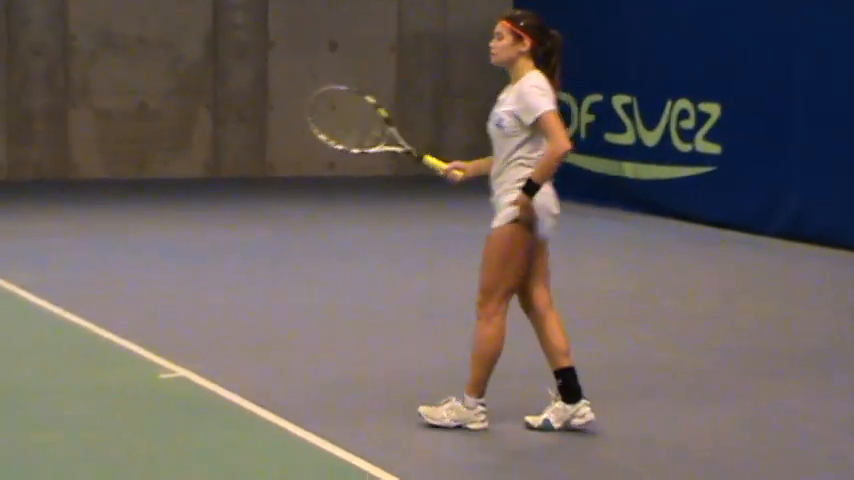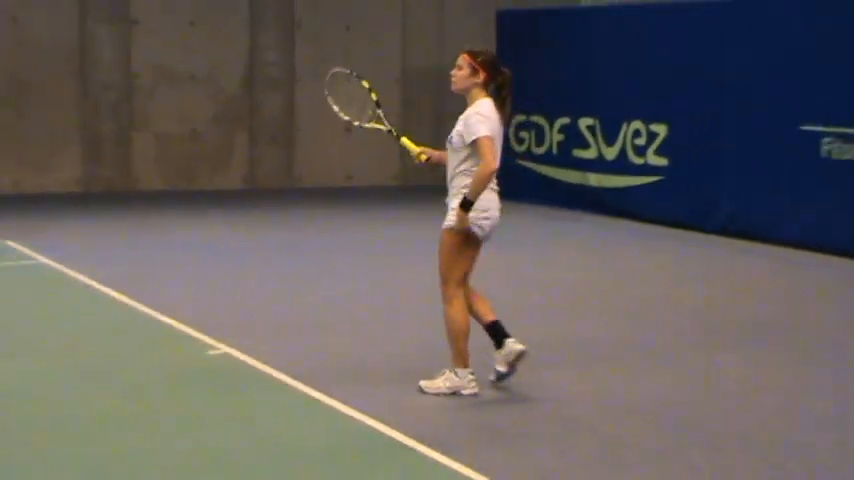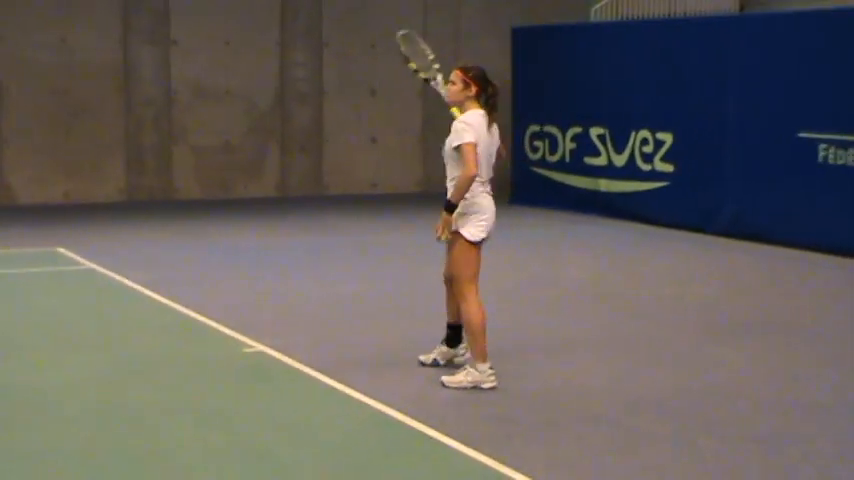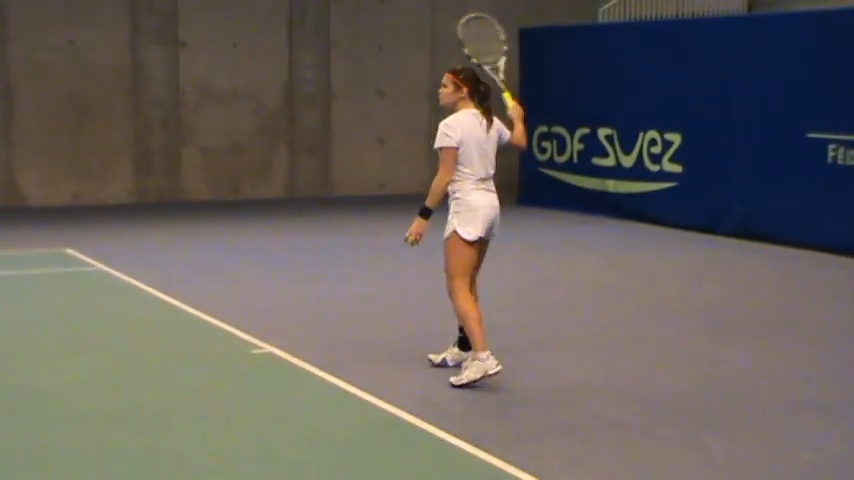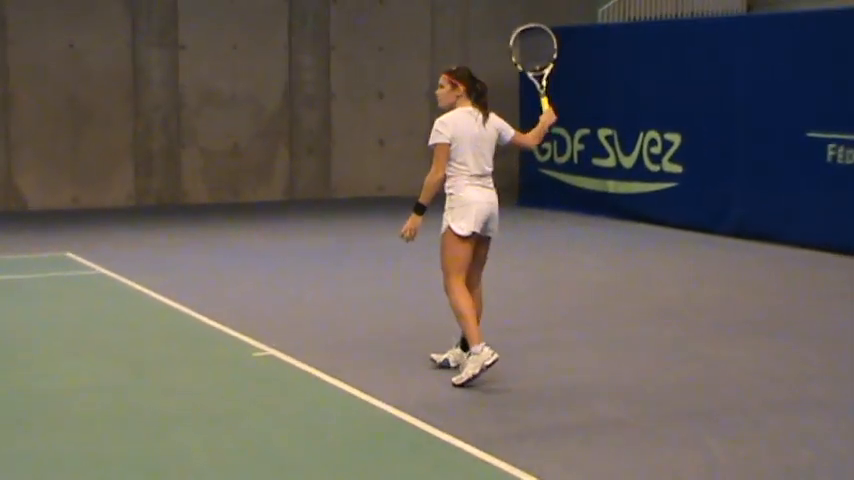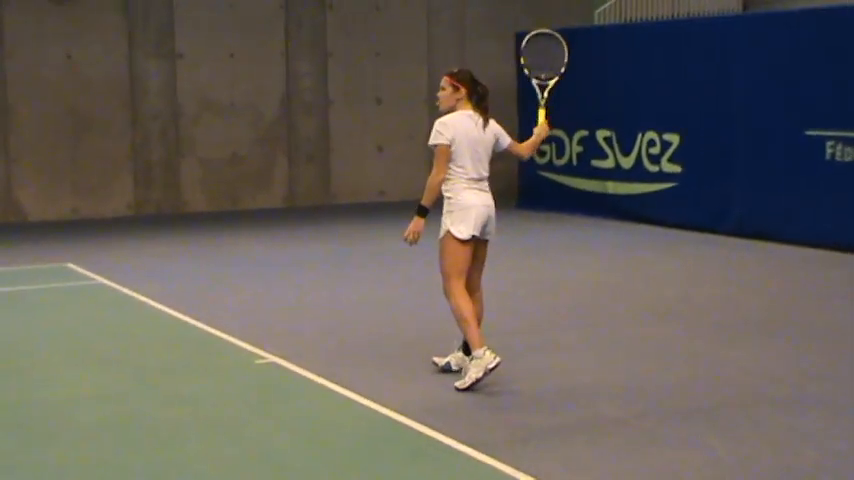
dt=0.3s
person 1, frame 1
left shoulder: (531, 88)
right shoulder: (515, 89)
left elbow: (560, 146)
left wrist: (528, 192)
right wrist: (472, 168)
left hip: (520, 208)
right hip: (519, 205)
left knee: (490, 305)
right knee: (538, 304)
person 1, frame 2
left shoulder: (477, 113)
right shoulder: (488, 110)
left elbow: (489, 166)
left wrist: (464, 207)
right wrist: (439, 155)
left hip: (471, 209)
right hip: (478, 207)
left knee: (452, 290)
right knee: (461, 287)
left ankle: (460, 374)
right ankle: (504, 344)
person 1, frame 3
left shoulder: (465, 123)
right shoulder: (487, 121)
left elbow: (469, 172)
right elbow: (499, 153)
left wrist: (448, 210)
left hip: (469, 210)
right hip: (479, 207)
left knee: (466, 290)
right knee: (452, 280)
left ankle: (480, 369)
right ankle: (453, 346)
person 1, frame 4
left shoulder: (450, 125)
right shoulder: (491, 121)
left elbow: (444, 178)
right elbow: (521, 141)
left wrist: (423, 217)
right wrist: (517, 117)
left hip: (467, 207)
right hip: (490, 205)
left knee: (458, 287)
right knee: (467, 284)
left ankle: (483, 357)
right ankle: (463, 348)
person 1, frame 5
left shoulder: (446, 122)
right shoulder: (491, 120)
left elbow: (438, 174)
right elbow: (530, 142)
left wrist: (417, 212)
right wrist: (546, 121)
left hip: (464, 203)
right hip: (488, 201)
left knee: (454, 283)
right knee: (472, 282)
left ankle: (479, 350)
right ankle: (465, 349)
person 1, frame 6
left shoulder: (446, 124)
right shoulder: (489, 125)
left elbow: (439, 175)
right elbow: (523, 152)
left wrist: (420, 215)
right wrist: (540, 134)
left hip: (461, 206)
right hip: (484, 205)
left knee: (454, 286)
right knee: (472, 286)
left ankle: (481, 354)
right ankle: (467, 353)
